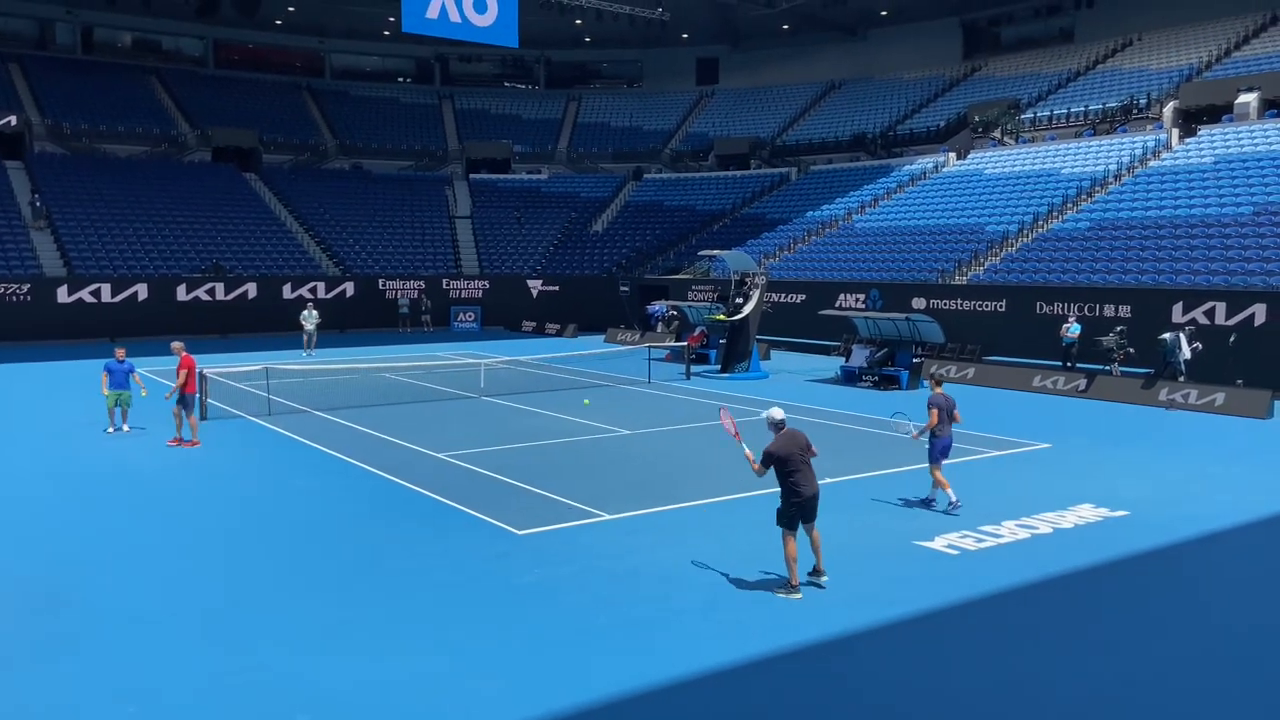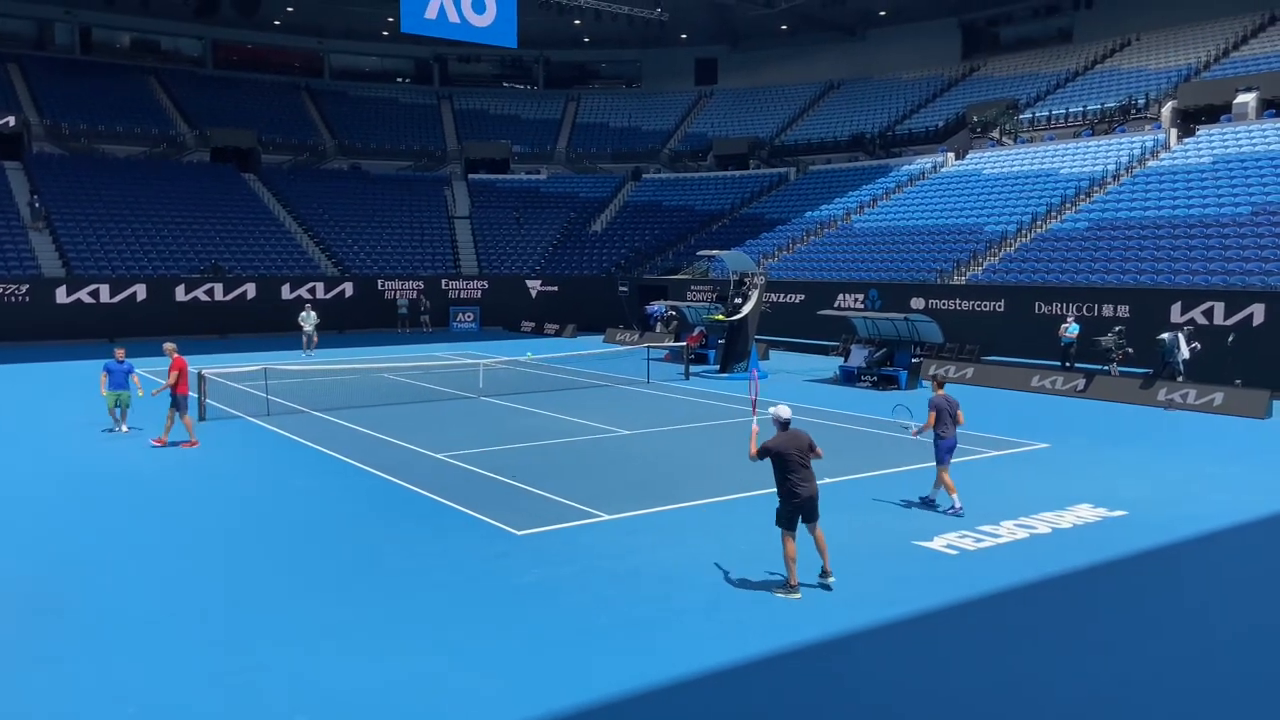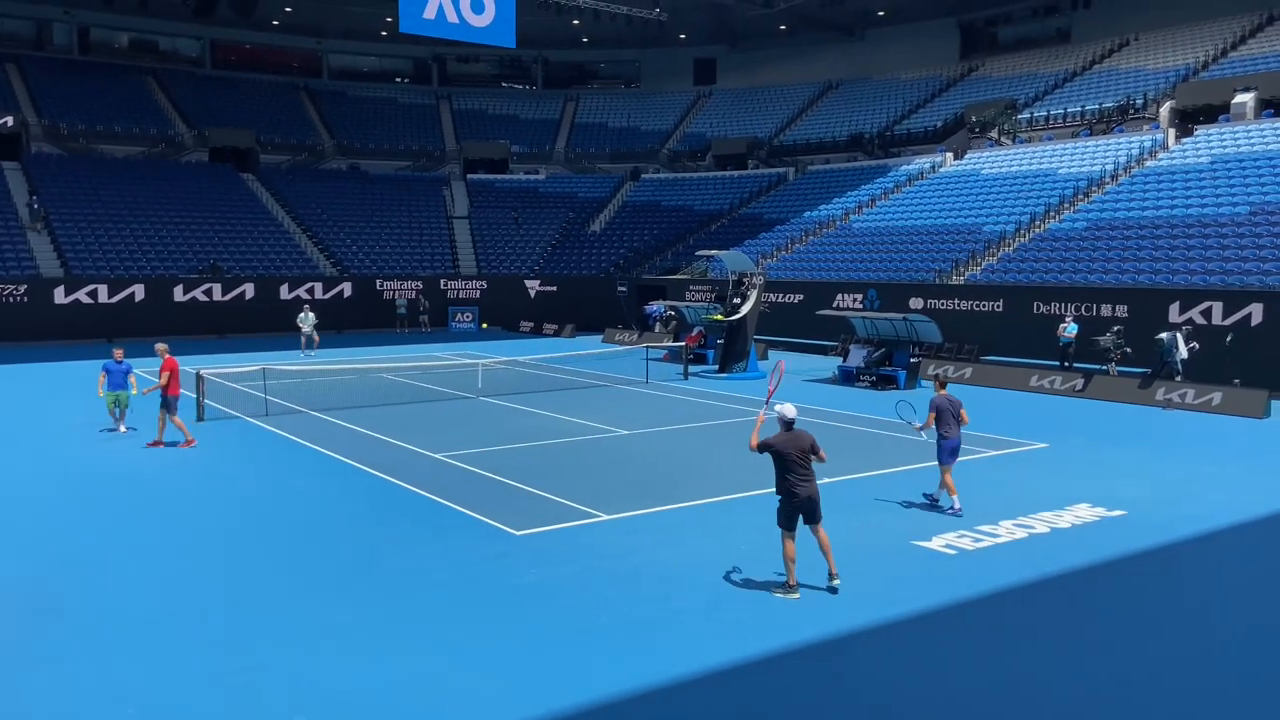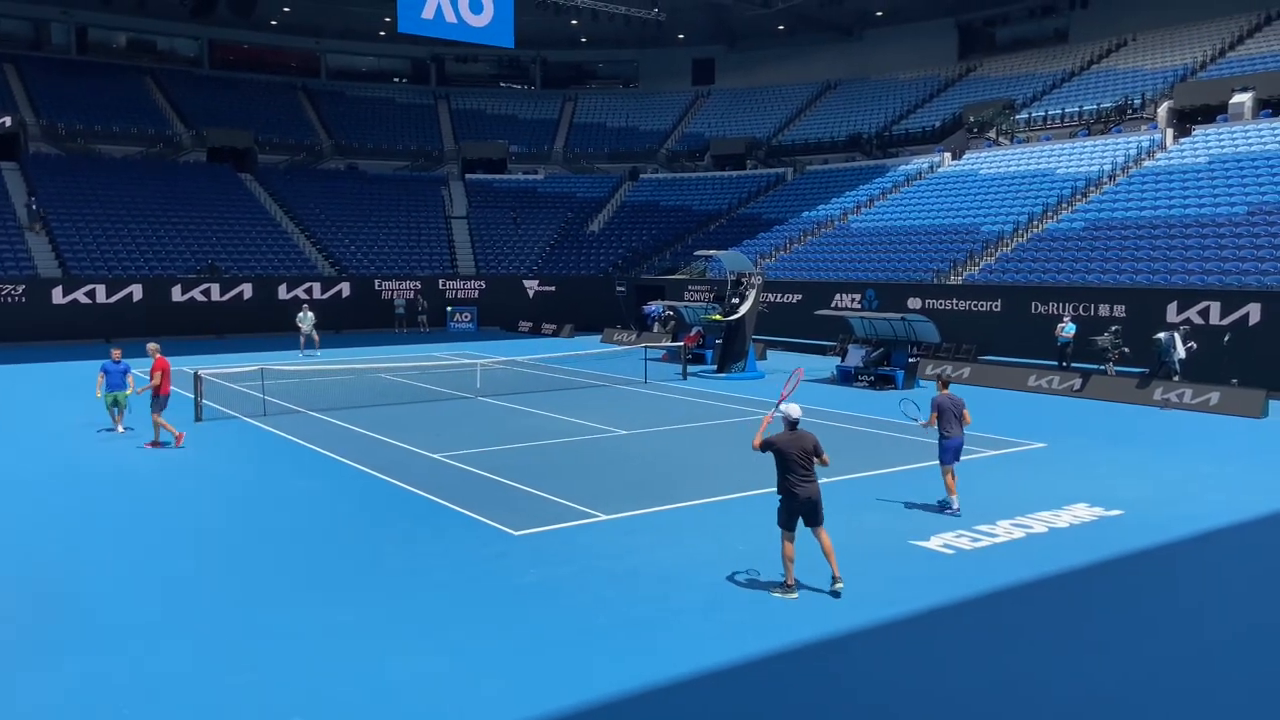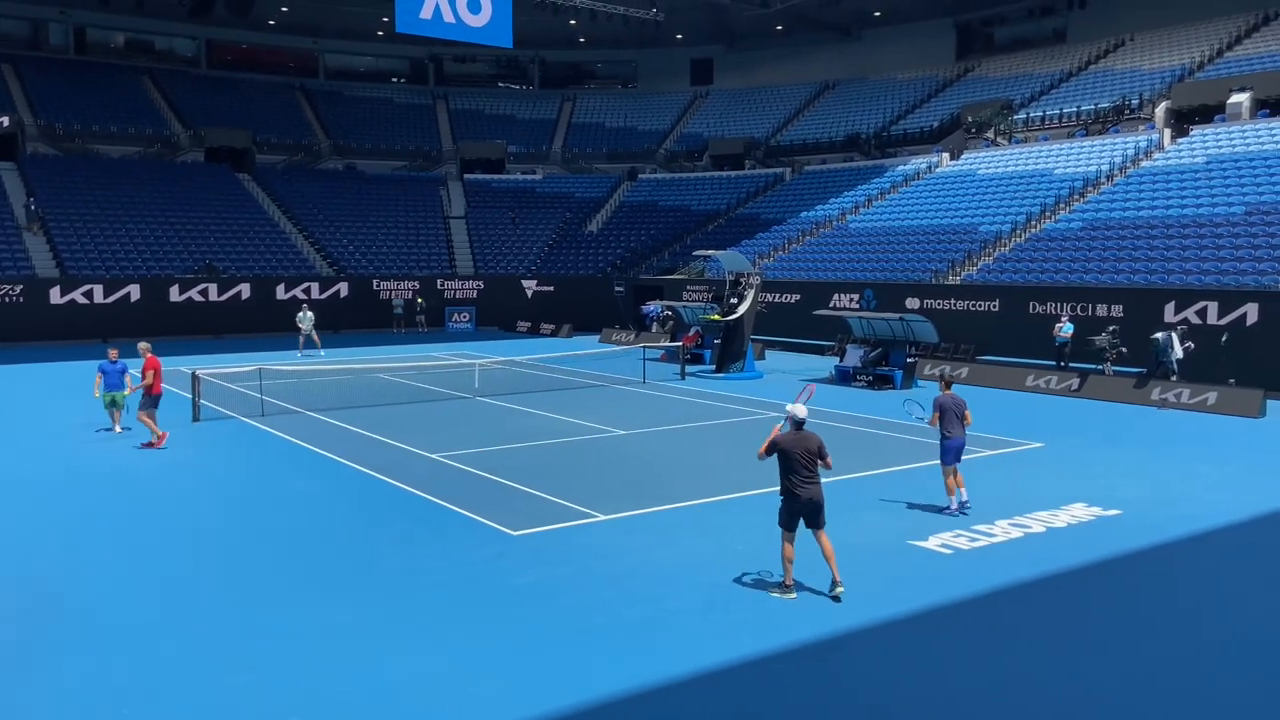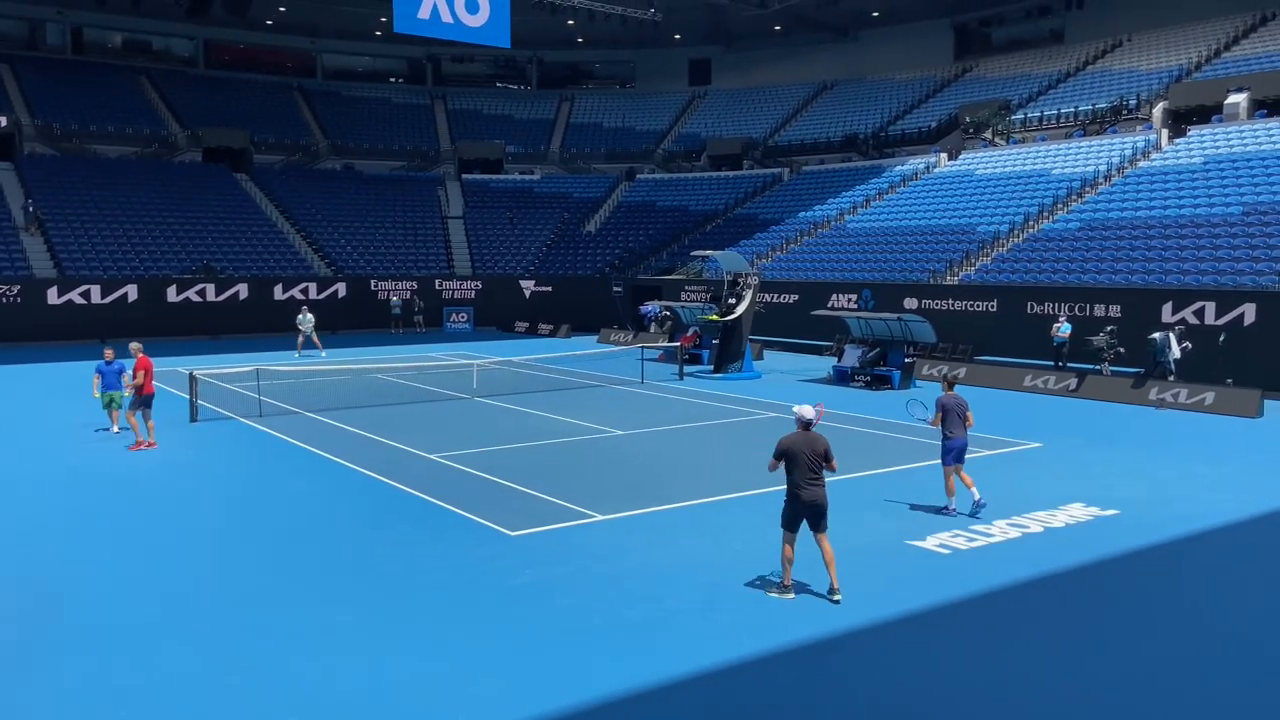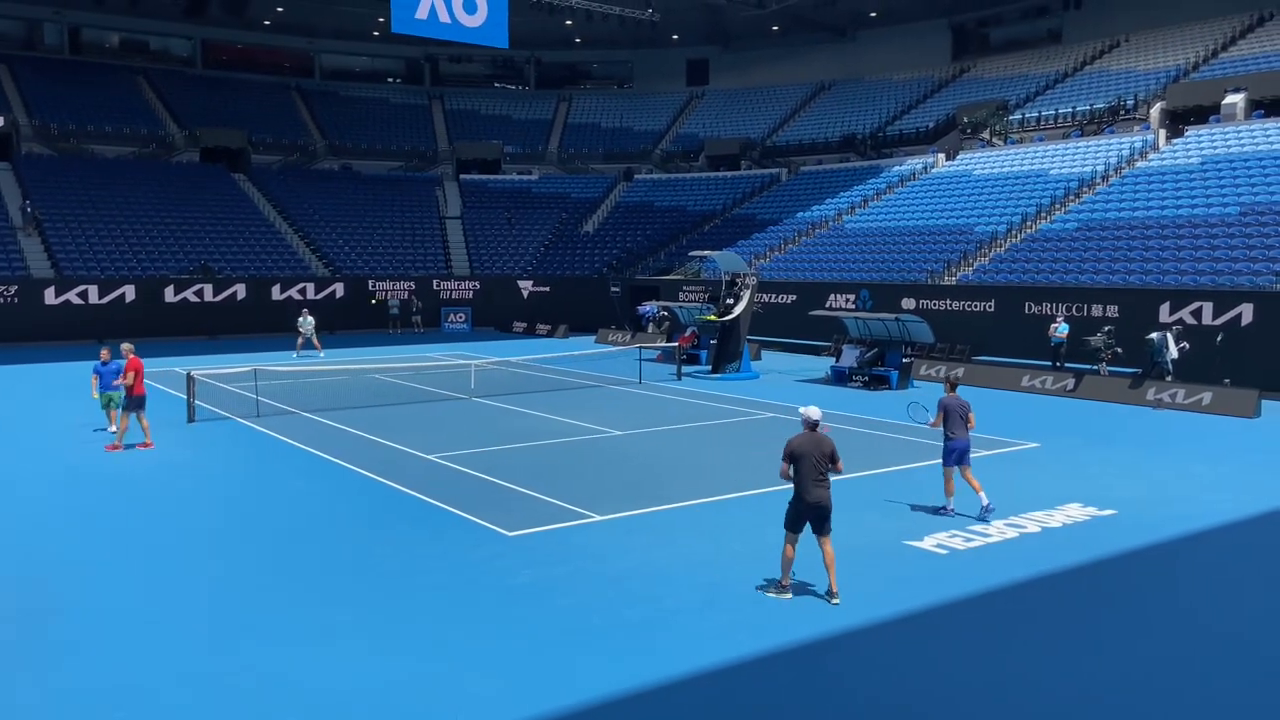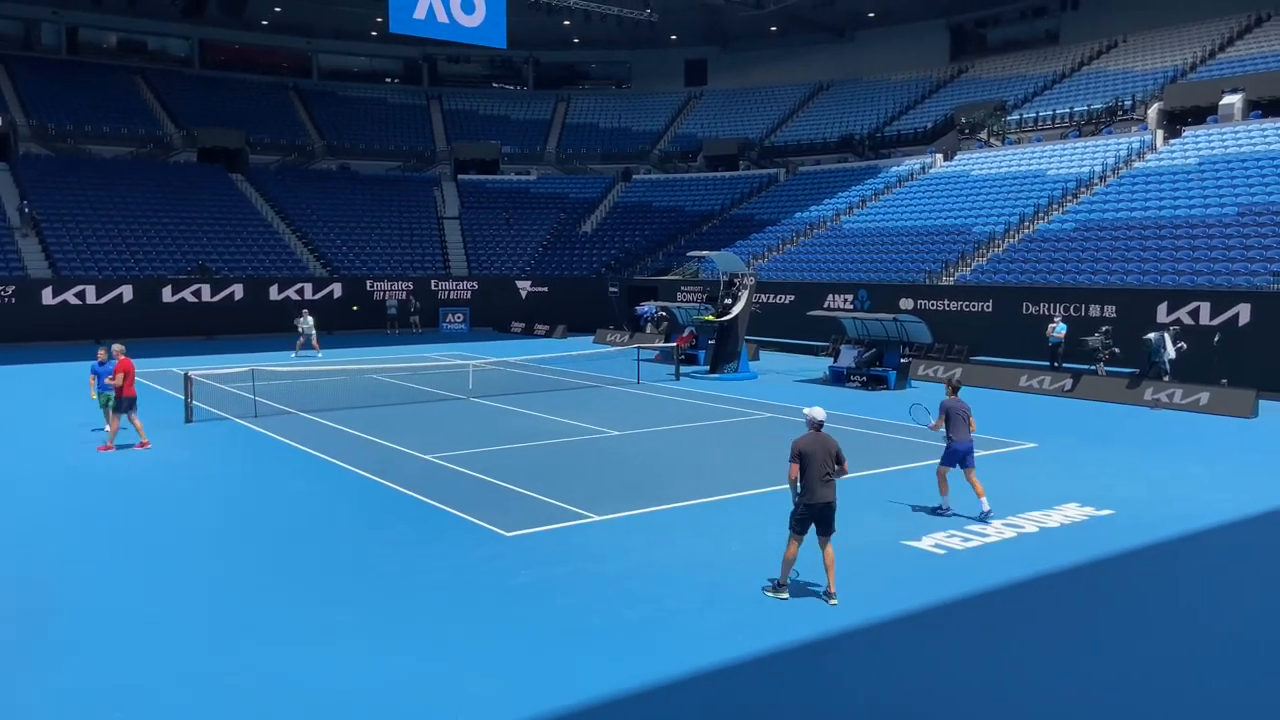
dt=0.1s
person 1, frame 1
left shoulder: (772, 450)
right shoulder: (799, 435)
left elbow: (759, 472)
right elbow: (814, 453)
left wrist: (750, 459)
left hip: (795, 497)
right hip: (813, 491)
left knee: (789, 537)
right knee: (810, 528)
left ankle: (793, 586)
right ankle: (819, 571)
person 1, frame 2
left shoulder: (772, 445)
right shoulder: (803, 435)
left elbow: (753, 456)
right elbow: (819, 454)
left wrist: (753, 434)
left hip: (791, 497)
right hip: (811, 491)
left knee: (788, 538)
right knee: (814, 529)
left ankle: (792, 585)
right ankle: (827, 571)
person 1, frame 3
left shoulder: (773, 442)
right shoulder: (806, 436)
left elbow: (753, 447)
right elbow: (822, 459)
left wrist: (758, 424)
left hip: (791, 497)
right hip: (811, 492)
left knee: (788, 538)
right knee: (818, 531)
left ankle: (791, 585)
right ankle: (833, 574)
person 1, frame 4
left shoulder: (775, 440)
right shoulder: (810, 438)
left elbow: (755, 446)
right elbow: (825, 462)
left wrist: (764, 424)
left hip: (791, 497)
right hip: (813, 493)
left knee: (787, 539)
right knee: (820, 533)
left ankle: (789, 585)
right ankle: (836, 577)
person 1, frame 5
left shoulder: (780, 440)
right shoulder: (815, 439)
left elbow: (760, 455)
right elbow: (828, 465)
left wrist: (772, 435)
left hip: (793, 498)
right hip: (815, 495)
left knee: (787, 540)
right knee: (821, 537)
left ankle: (788, 586)
right ankle: (837, 581)
person 1, frame 6
left shoulder: (786, 441)
right shoulder: (822, 441)
left elbow: (771, 468)
right elbow: (833, 468)
left hip: (797, 499)
right hip: (819, 498)
left knee: (788, 540)
right knee: (823, 540)
left ankle: (786, 586)
right ankle: (835, 588)
person 1, frame 7
left shoulder: (793, 443)
right shoulder: (828, 442)
left elbow: (783, 474)
right elbow: (839, 469)
left hip: (802, 500)
right hip: (824, 500)
left knee: (790, 541)
right knee: (825, 543)
left ankle: (784, 585)
right ankle: (833, 591)
person 1, frame 8
left shoulder: (799, 443)
right shoulder: (832, 442)
left elbow: (792, 476)
right elbow: (844, 470)
left wrist: (795, 496)
left hip: (807, 501)
right hip: (829, 500)
left knee: (794, 542)
right knee: (825, 544)
left ankle: (781, 586)
right ankle: (831, 591)
